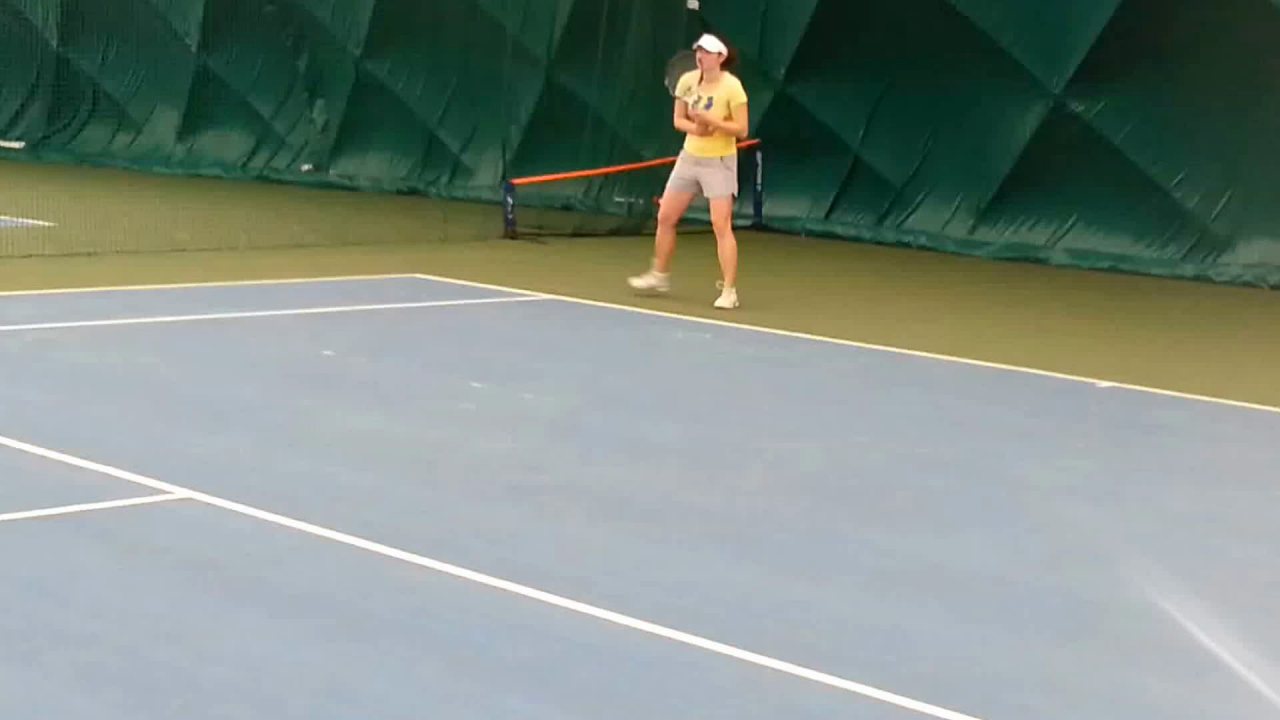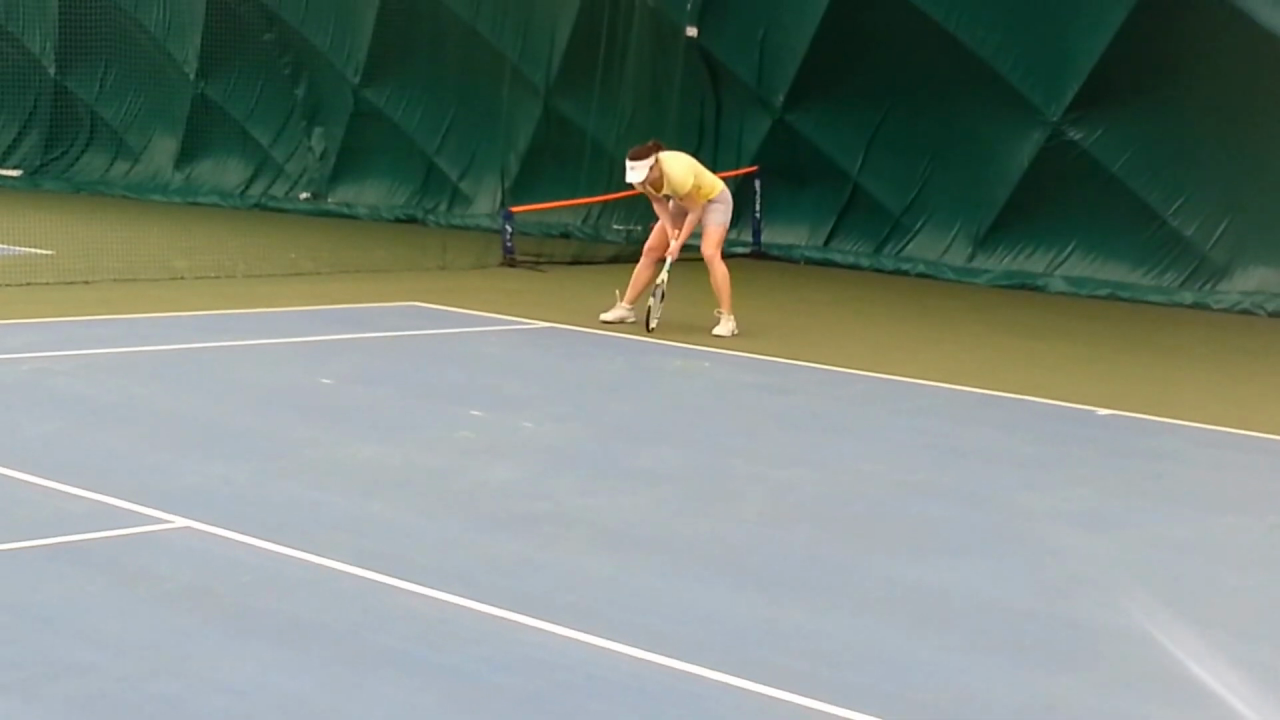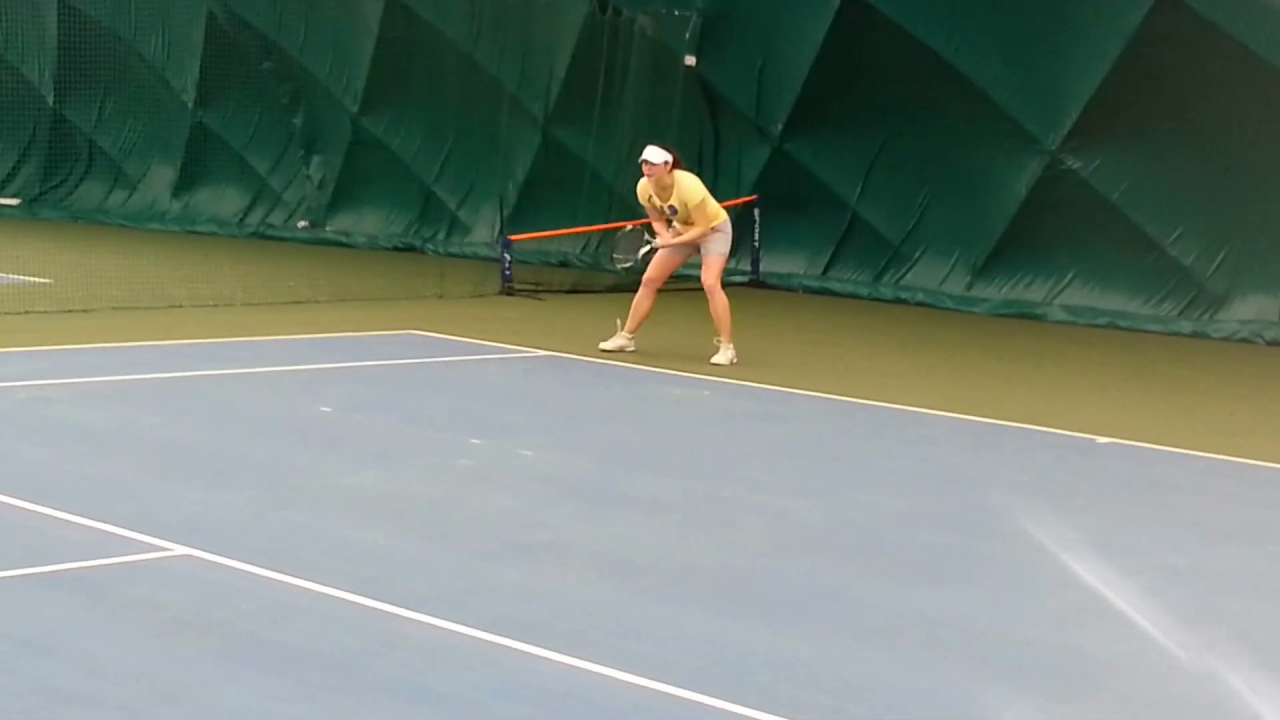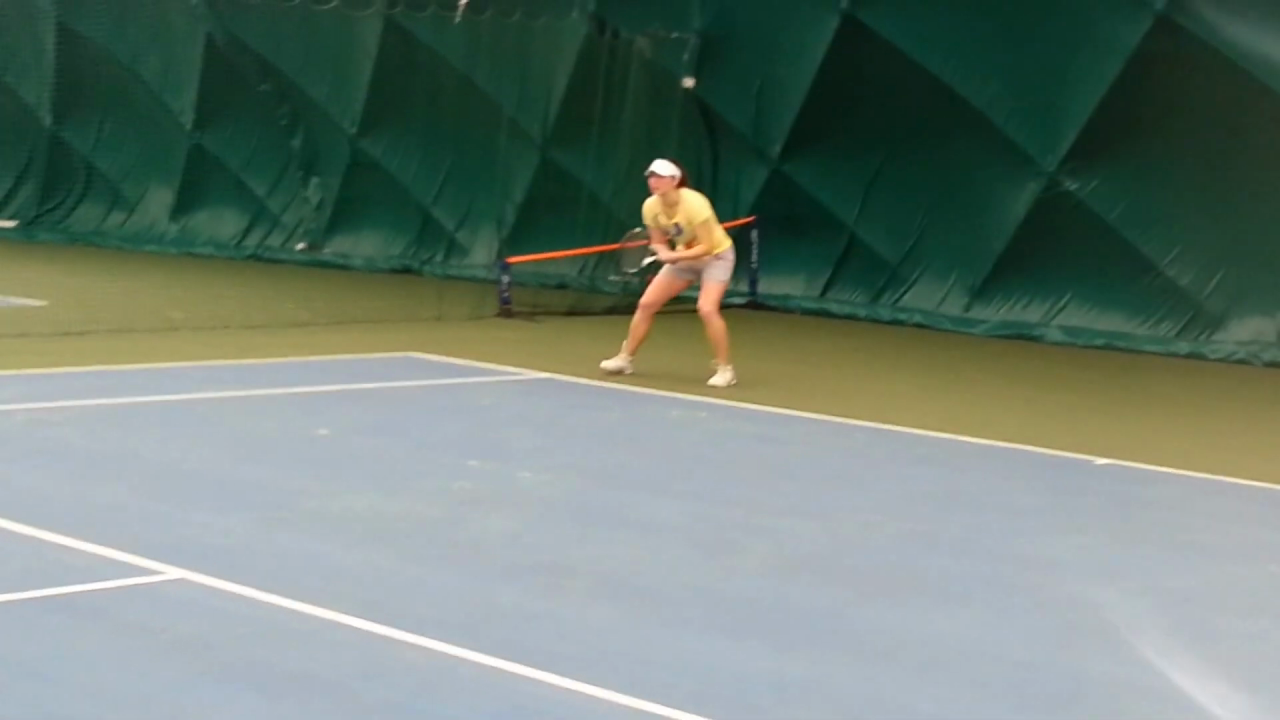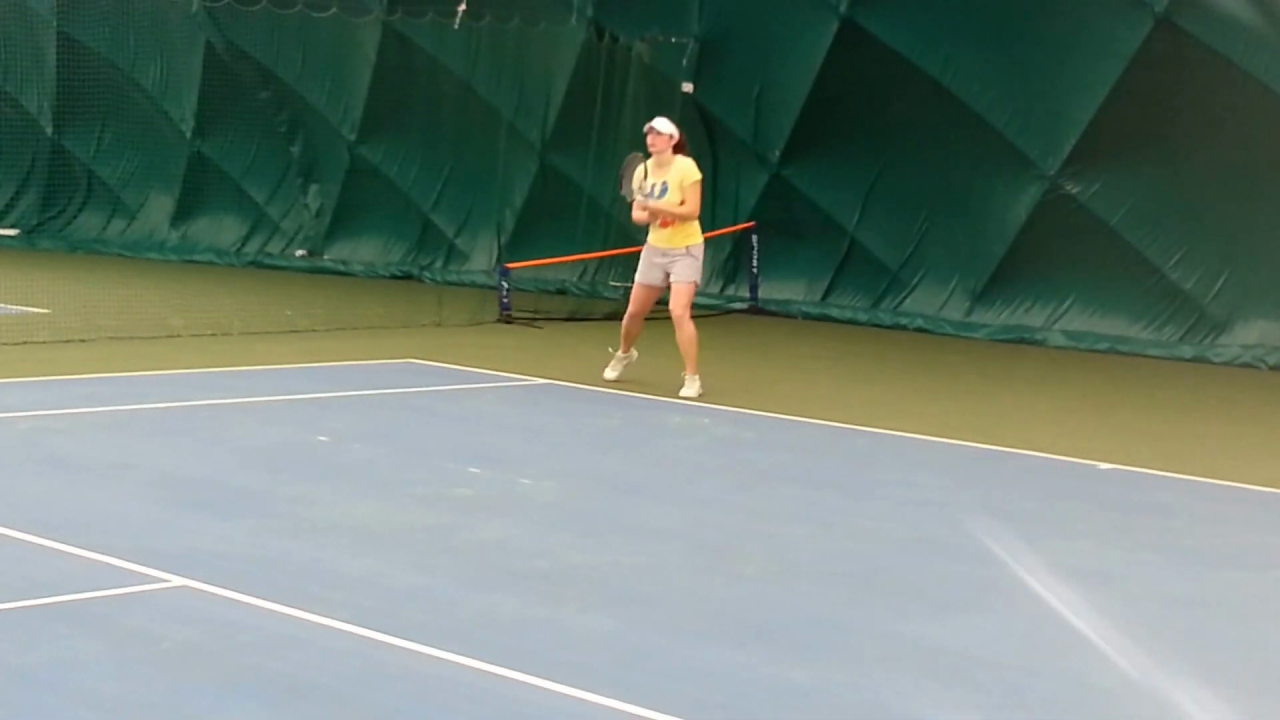
dt=1s
person 1, frame 1
left shoulder: (732, 87)
right shoulder: (687, 81)
left elbow: (742, 129)
left wrist: (711, 119)
right wrist: (695, 127)
left hip: (719, 162)
right hip: (689, 158)
left knee: (721, 225)
right knee: (666, 217)
left ankle: (729, 290)
right ankle: (659, 276)
person 1, frame 2
left shoulder: (676, 173)
right shoulder: (639, 176)
left elbow: (696, 209)
left wrist: (679, 242)
right wrist: (669, 228)
left hip: (713, 199)
right hip: (683, 201)
left knee: (710, 253)
right knee: (650, 251)
left ankle: (727, 319)
right ankle: (626, 307)
person 1, frame 3
left shoulder: (688, 185)
right shoulder: (644, 187)
left elbow: (702, 228)
right elbow: (658, 221)
left wrist: (672, 242)
right wrist: (665, 236)
left hip: (713, 228)
right hip: (682, 229)
left knee: (711, 283)
right knee: (649, 280)
left ankle: (727, 347)
right ankle: (626, 336)
person 1, frame 4
left shoulder: (694, 203)
right shoulder: (650, 206)
left elbow: (707, 247)
right elbow: (658, 243)
left wrist: (675, 256)
right wrist: (664, 253)
left hip: (716, 255)
right hip: (683, 258)
left knee: (707, 309)
right knee: (646, 304)
left ankle: (725, 369)
right ankle: (625, 358)
person 1, frame 5
left shoulder: (686, 167)
right shoulder: (642, 170)
left elbow: (692, 211)
right elbow: (636, 213)
left wrist: (658, 207)
right wrist: (648, 215)
left hip: (686, 250)
right hip: (654, 250)
left knee: (679, 313)
right knee: (634, 313)
left ankle: (692, 378)
right ankle: (624, 355)
